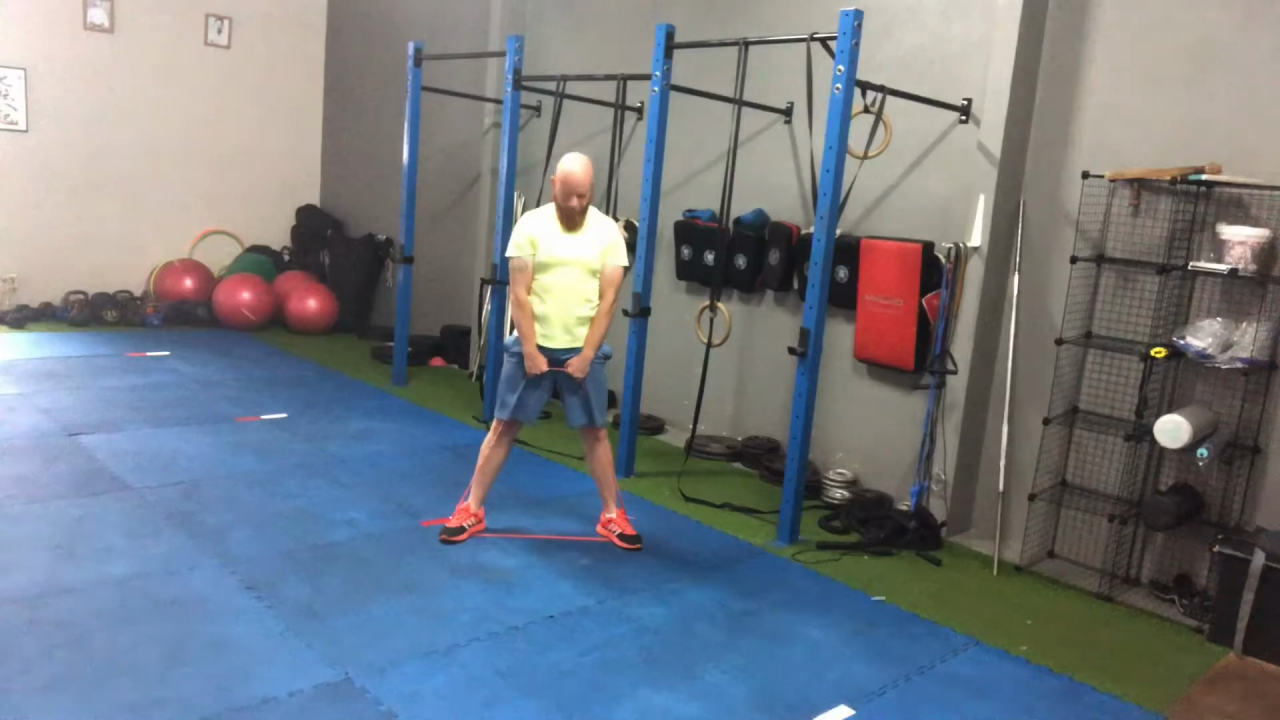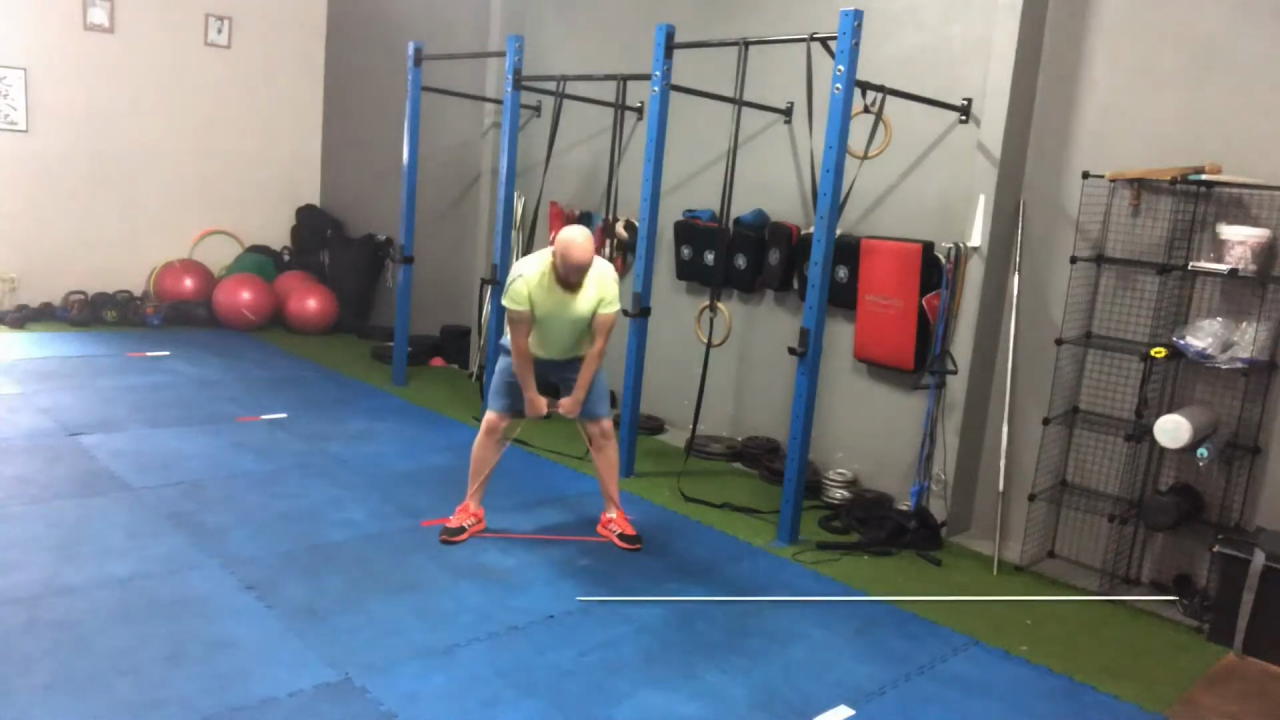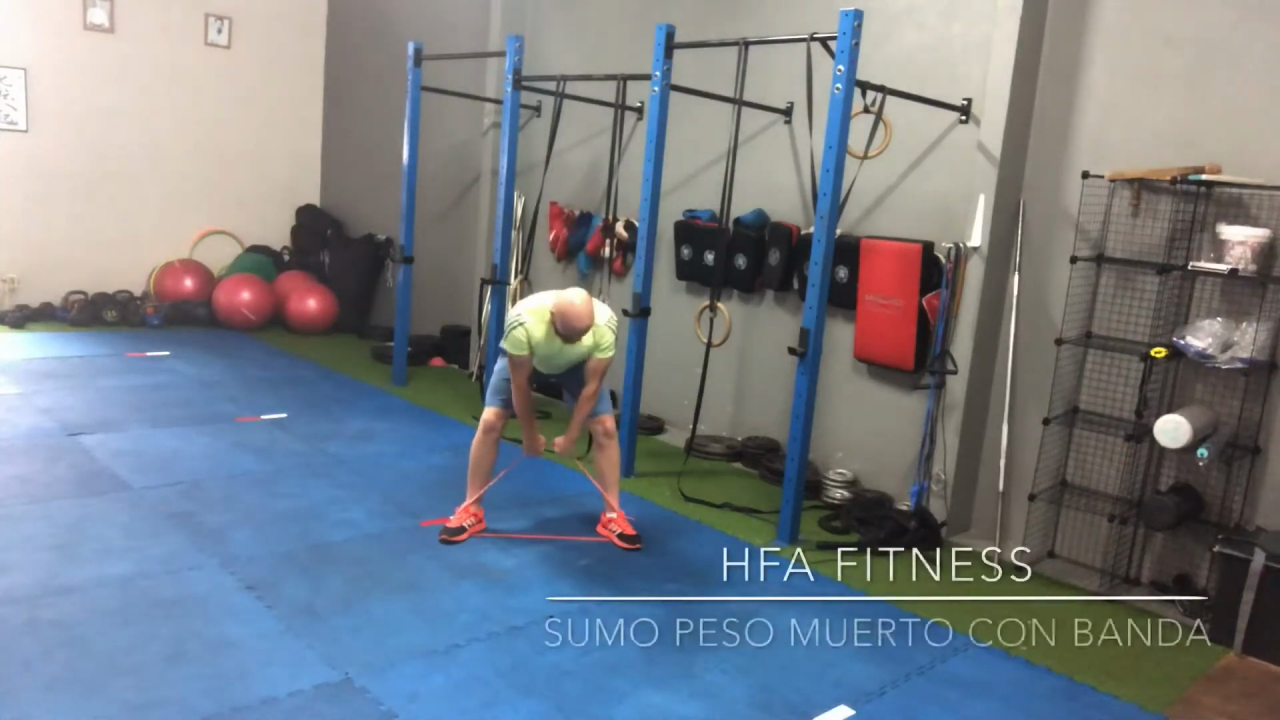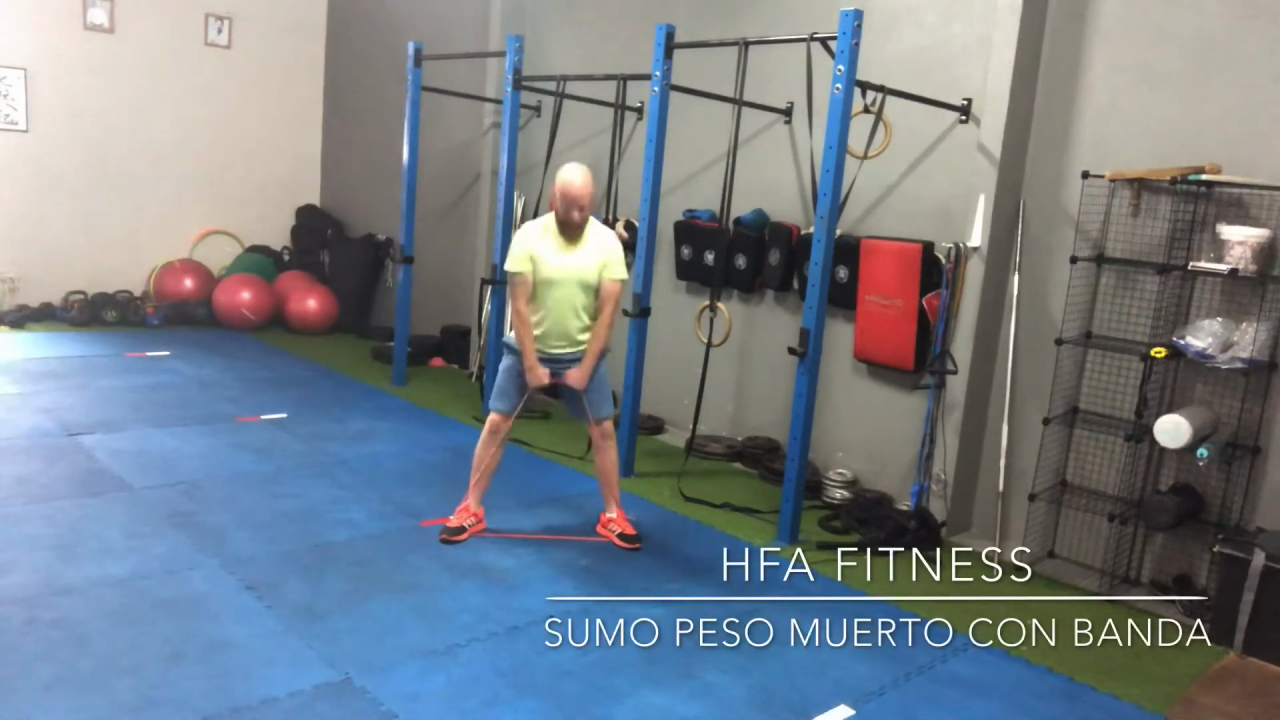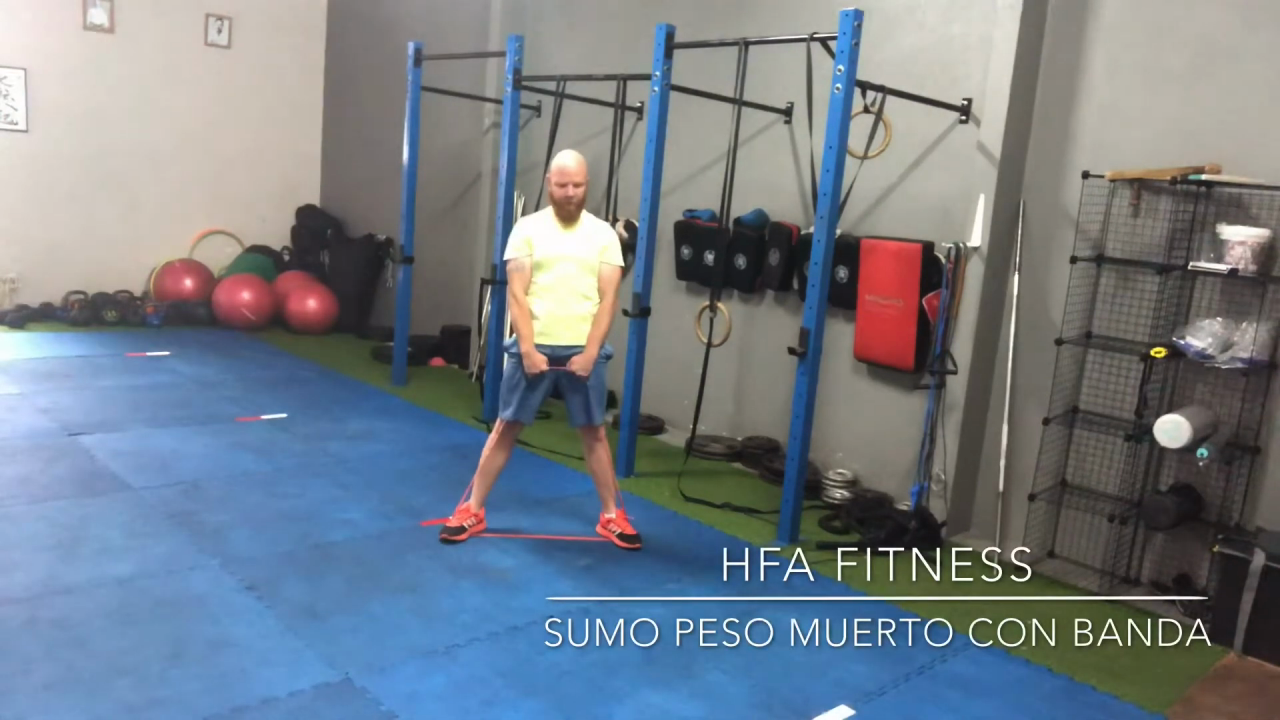
dt=1s
person 1, frame 1
left shoulder: (608, 231)
right shoulder: (531, 224)
left elbow: (607, 300)
right elbow: (519, 293)
left wrist: (586, 354)
right wrist: (530, 349)
left hip: (583, 351)
right hip: (533, 347)
left knee: (595, 432)
right knee: (504, 426)
left ankle: (612, 515)
right ankle: (471, 510)
person 1, frame 2
left shoulder: (606, 277)
right shoulder: (525, 274)
left elbow: (598, 343)
right elbow: (519, 340)
left wrist: (578, 396)
right wrist: (530, 394)
left hip: (578, 358)
right hip: (526, 355)
left knee: (603, 430)
right knee: (492, 424)
left ankle: (613, 515)
right ankle: (470, 510)
person 1, frame 3
left shoulder: (605, 323)
right shoulder: (523, 320)
left elbow: (592, 385)
right elbow: (520, 383)
left wrist: (571, 436)
right wrist: (530, 434)
left hip: (576, 364)
right hip: (521, 359)
left knee: (606, 427)
right knee: (490, 423)
left ankle: (612, 516)
right ankle: (471, 510)
person 1, frame 4
left shoulder: (608, 242)
right shoulder: (529, 236)
left elbow: (607, 312)
right elbow: (520, 307)
left wrist: (586, 368)
right wrist: (531, 365)
left hip: (582, 351)
right hip: (528, 347)
left knee: (604, 430)
right knee: (496, 425)
left ankle: (613, 515)
right ankle: (471, 509)
person 1, frame 5
left shoulder: (603, 234)
right shoulder: (528, 228)
left elbow: (608, 299)
right elbow: (517, 294)
left wrist: (590, 352)
right wrist: (528, 349)
left hip: (584, 351)
right hip: (534, 347)
left knee: (594, 432)
right knee: (506, 427)
left ankle: (612, 516)
right ankle: (472, 510)
